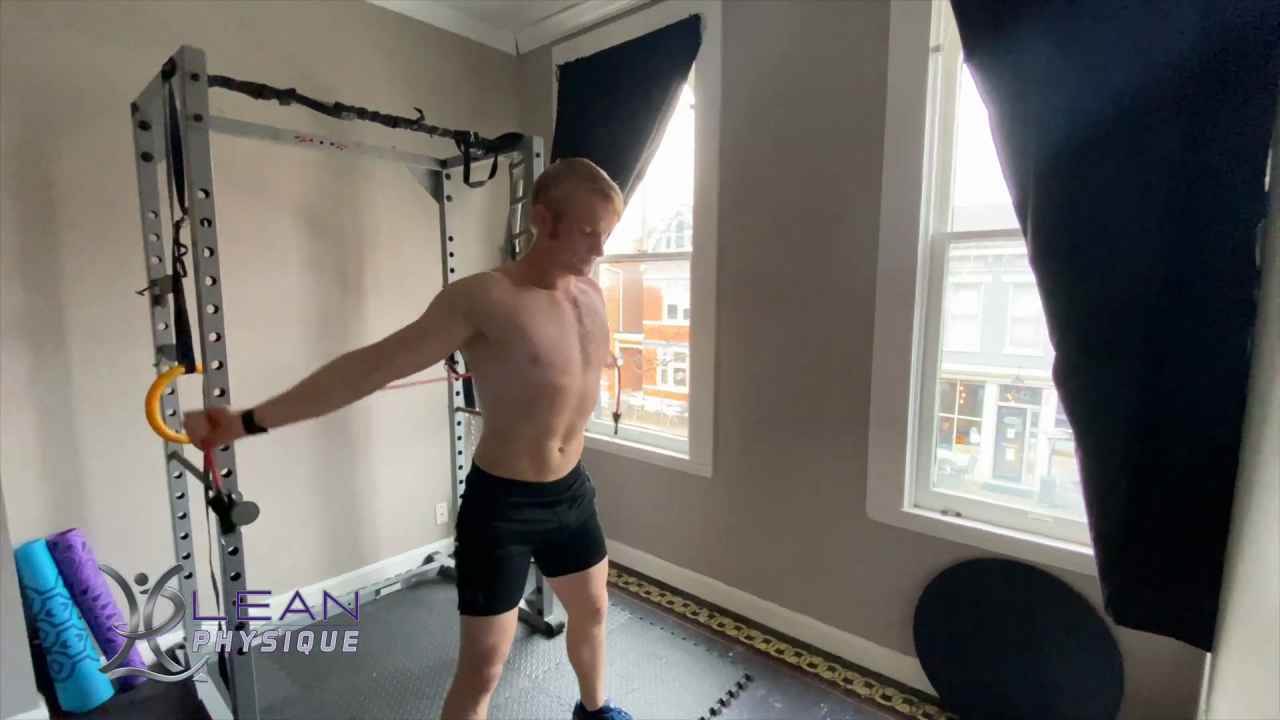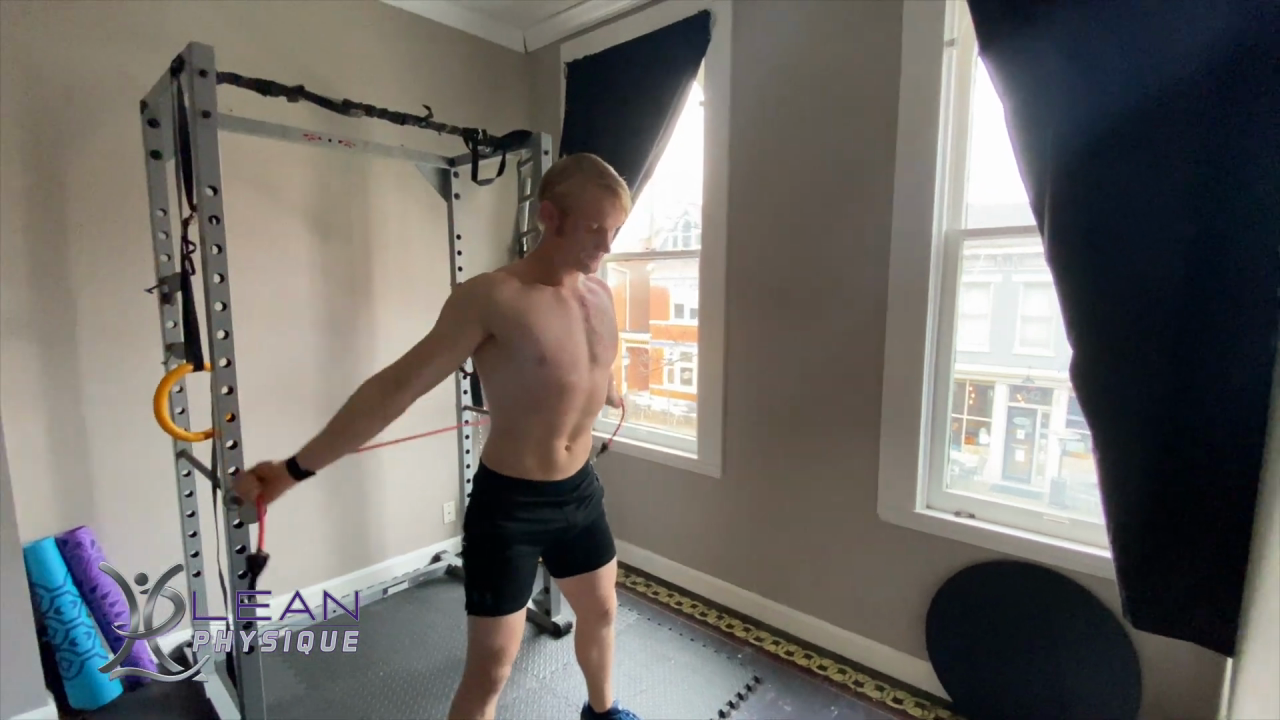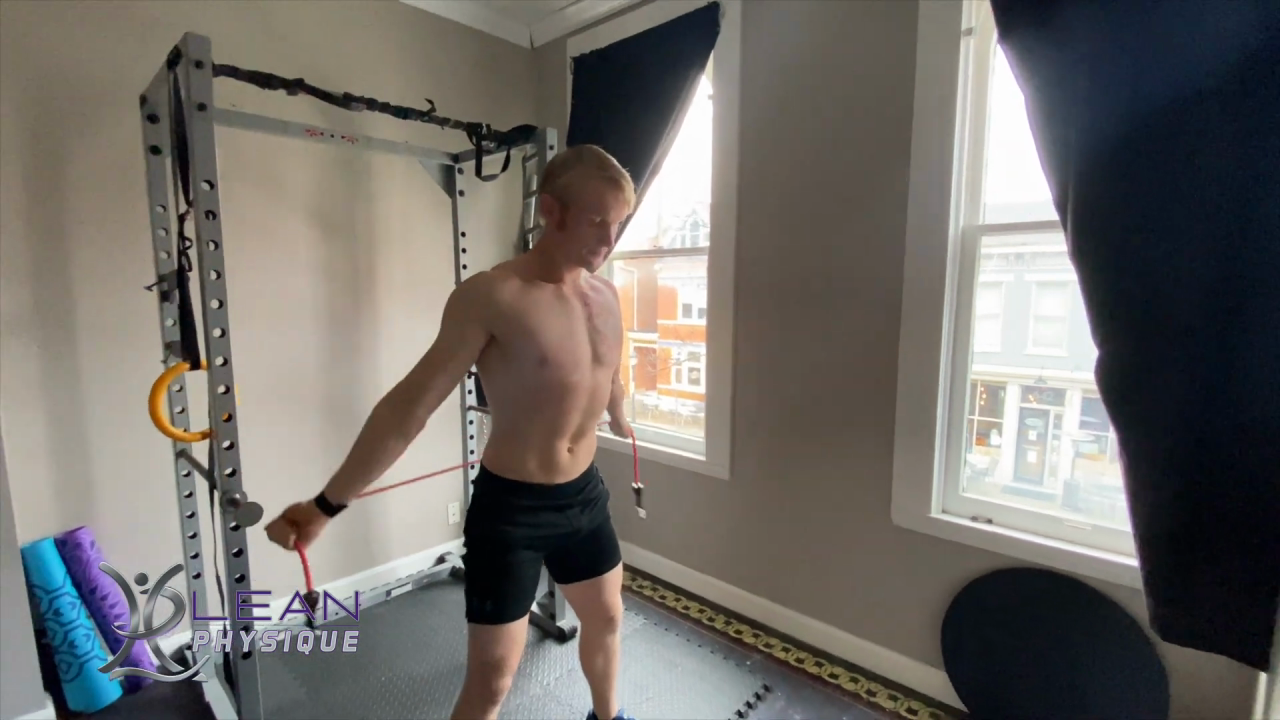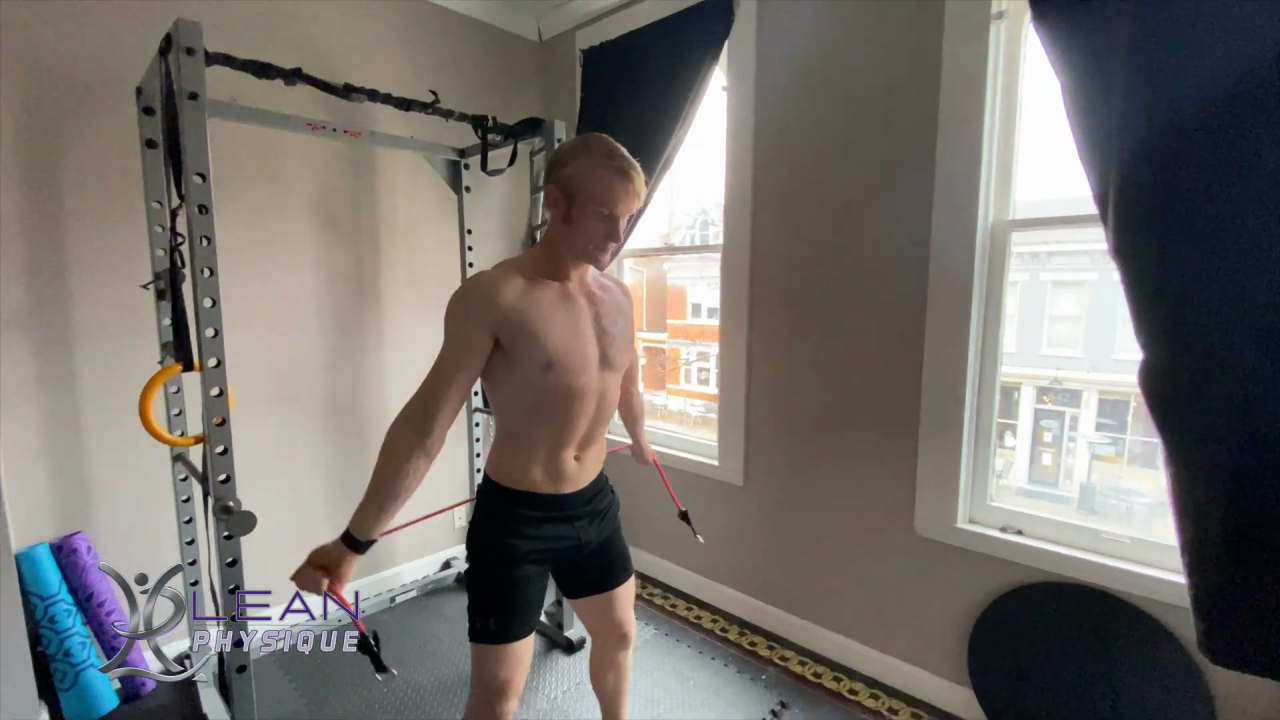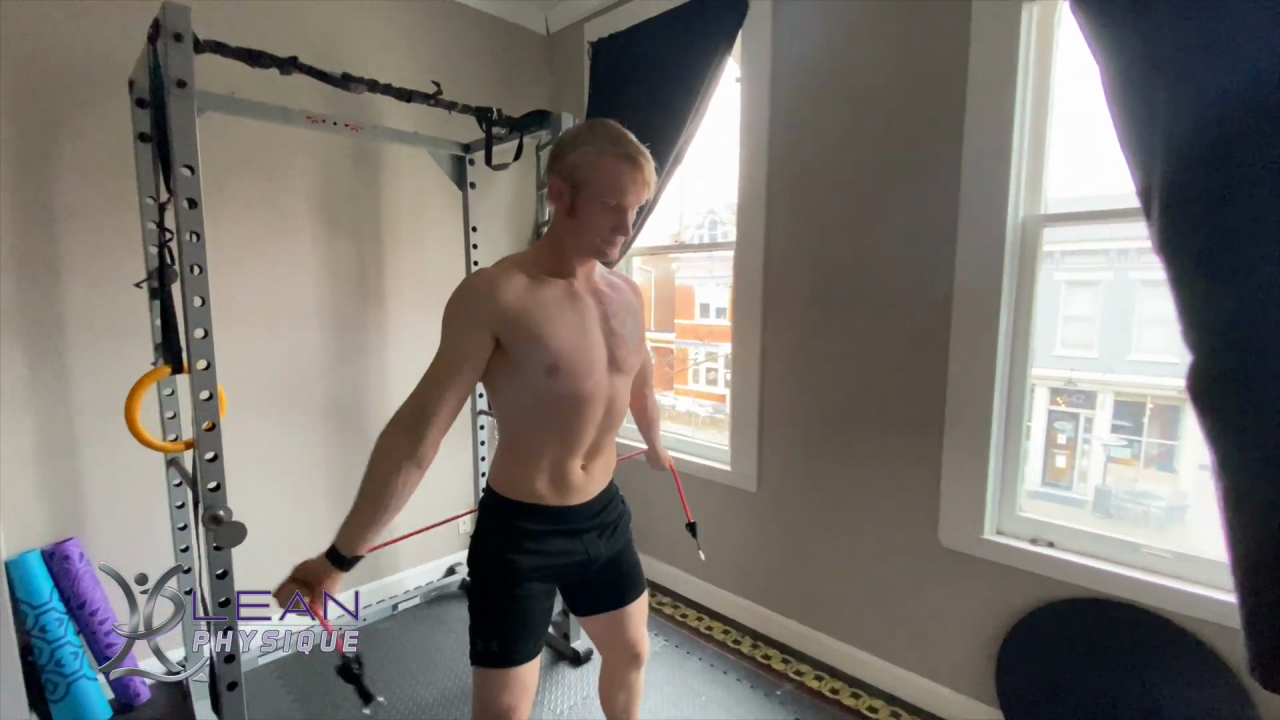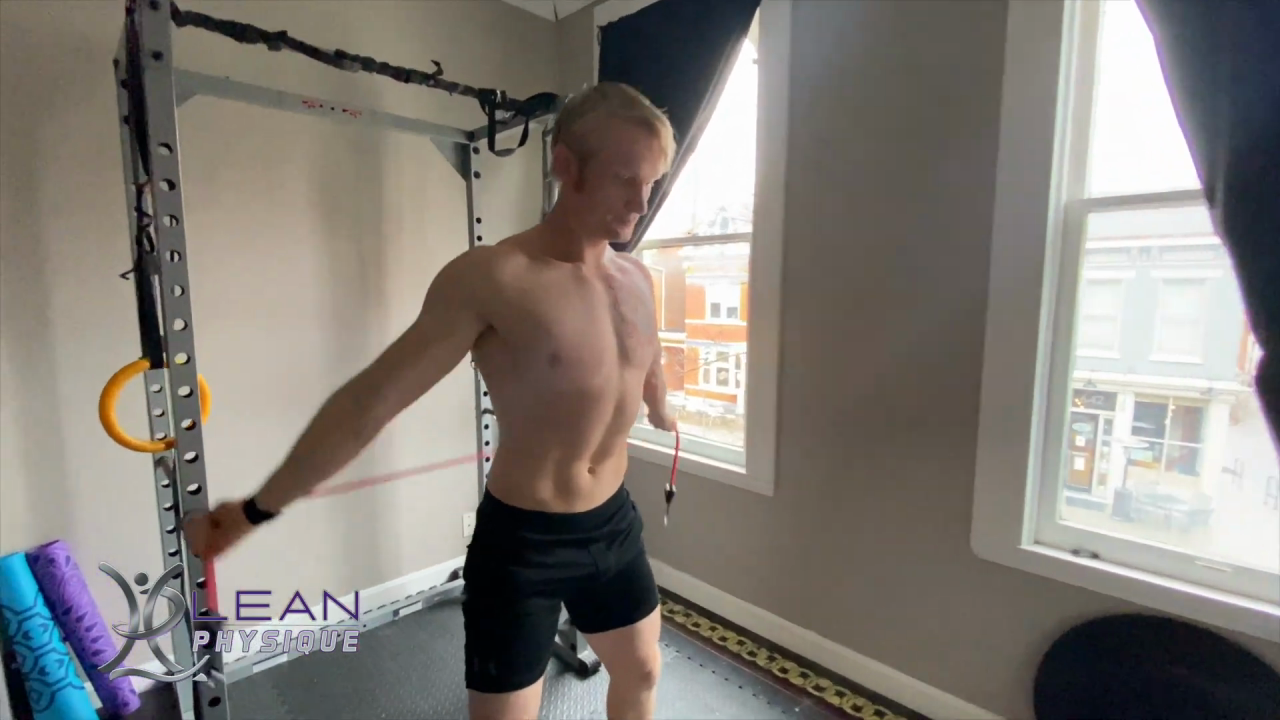
dt=0.2s
person 1, frame 1
left shoulder: (590, 293)
right shoulder: (485, 298)
right elbow: (371, 366)
right wrist: (252, 420)
left hip: (572, 493)
right hip: (500, 504)
left knee: (592, 611)
right knee: (482, 668)
person 1, frame 2
left shoulder: (599, 294)
right shoulder: (492, 298)
right elbow: (396, 386)
right wrist: (296, 468)
left hip: (580, 492)
right hip: (508, 504)
left knee: (600, 612)
right knee: (489, 669)
person 1, frame 3
left shoulder: (604, 294)
right shoulder: (492, 297)
right elbow: (410, 404)
left wrist: (617, 415)
right wrist: (326, 504)
left hip: (584, 497)
right hip: (509, 509)
left knee: (605, 619)
person 1, frame 4
left shoulder: (616, 295)
right shoulder: (493, 298)
right elbow: (425, 425)
left wrist: (640, 439)
right wrist: (353, 543)
left hip: (593, 508)
right hip: (513, 522)
left knee: (617, 635)
person 1, frame 5
left shoulder: (626, 295)
right shoulder: (493, 297)
right elbow: (417, 432)
left wrist: (655, 444)
right wrist: (340, 557)
left hip: (604, 519)
right hip: (518, 536)
left knee: (629, 653)
person 1, frame 6
left shoulder: (636, 279)
right shoulder: (491, 278)
right elbow: (373, 398)
left wrist: (661, 409)
left hip: (615, 526)
right hip: (521, 544)
